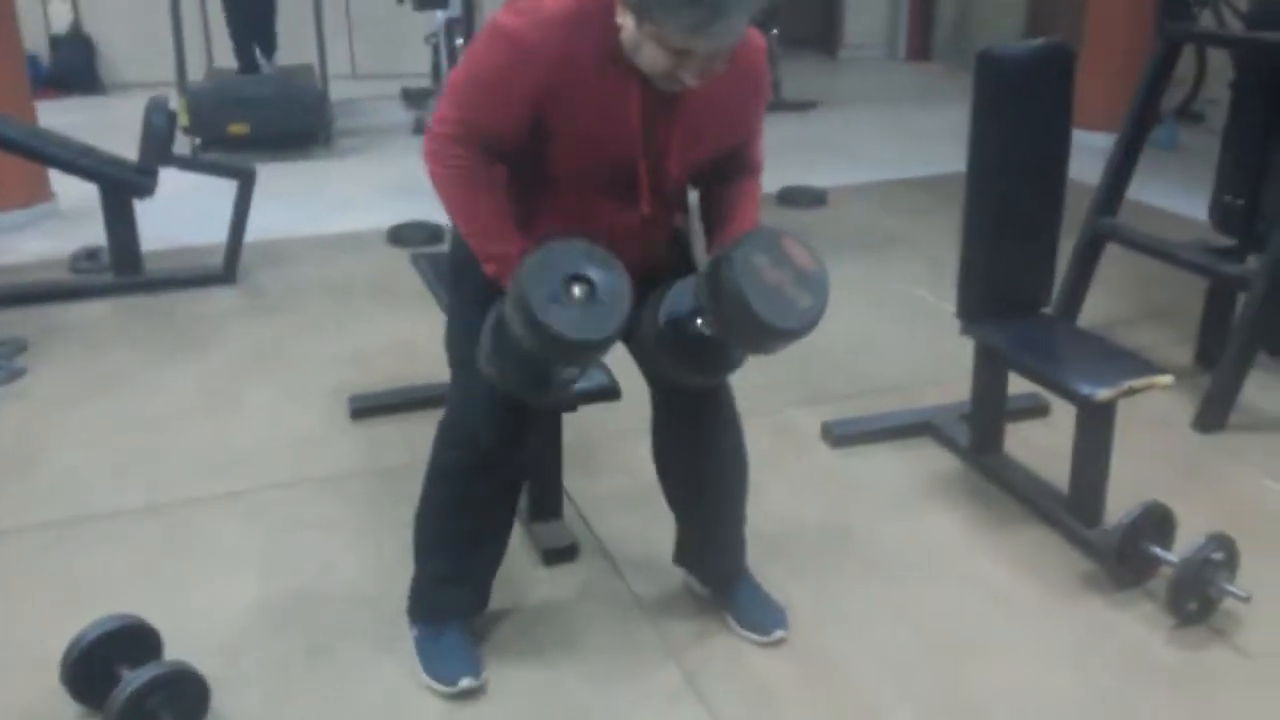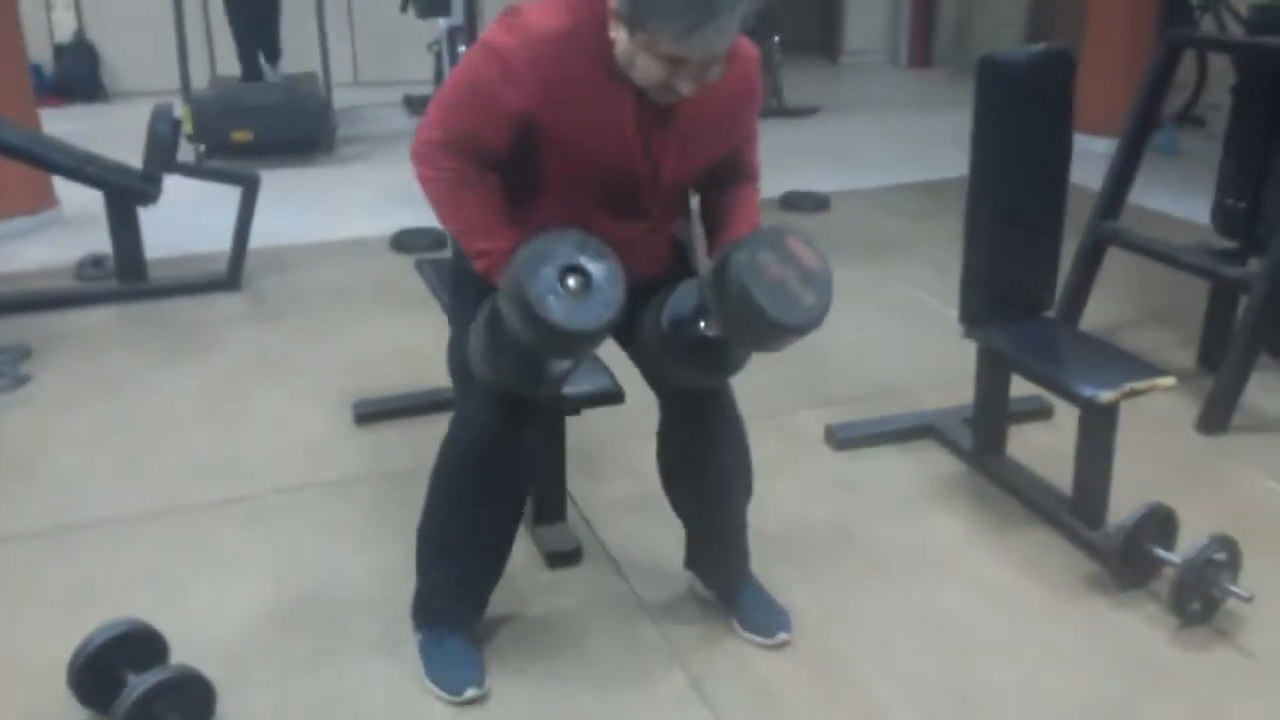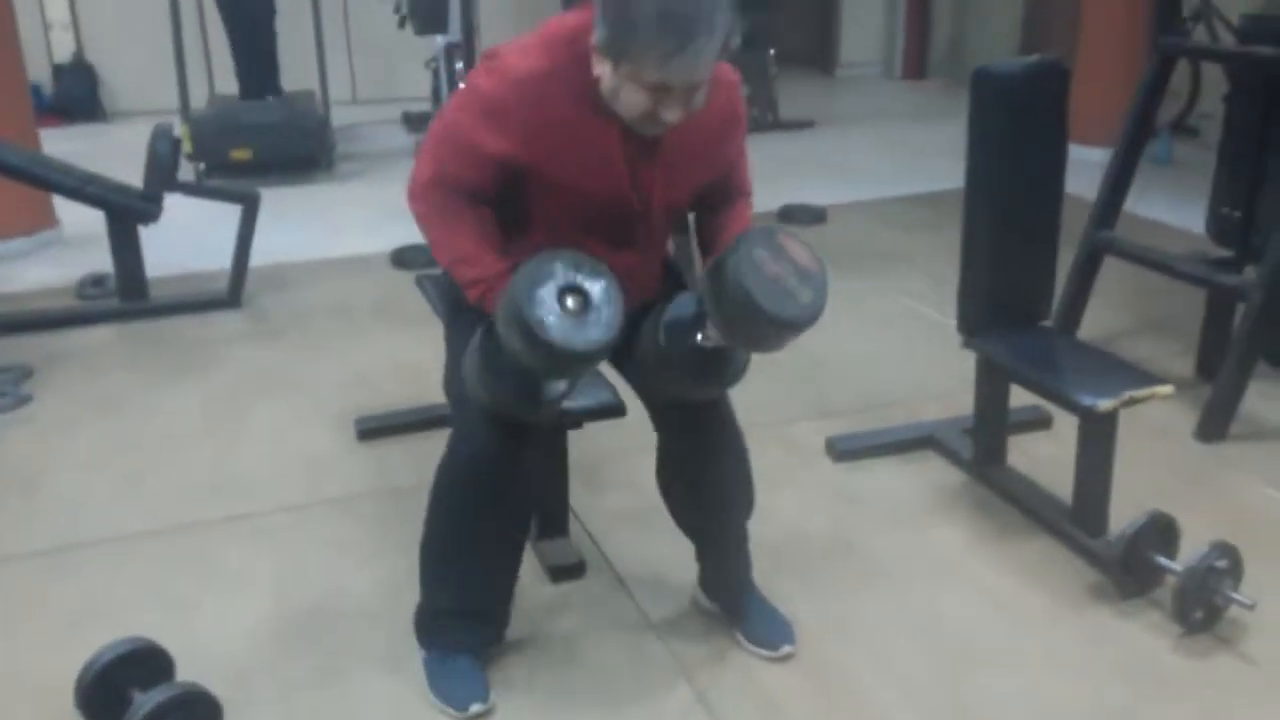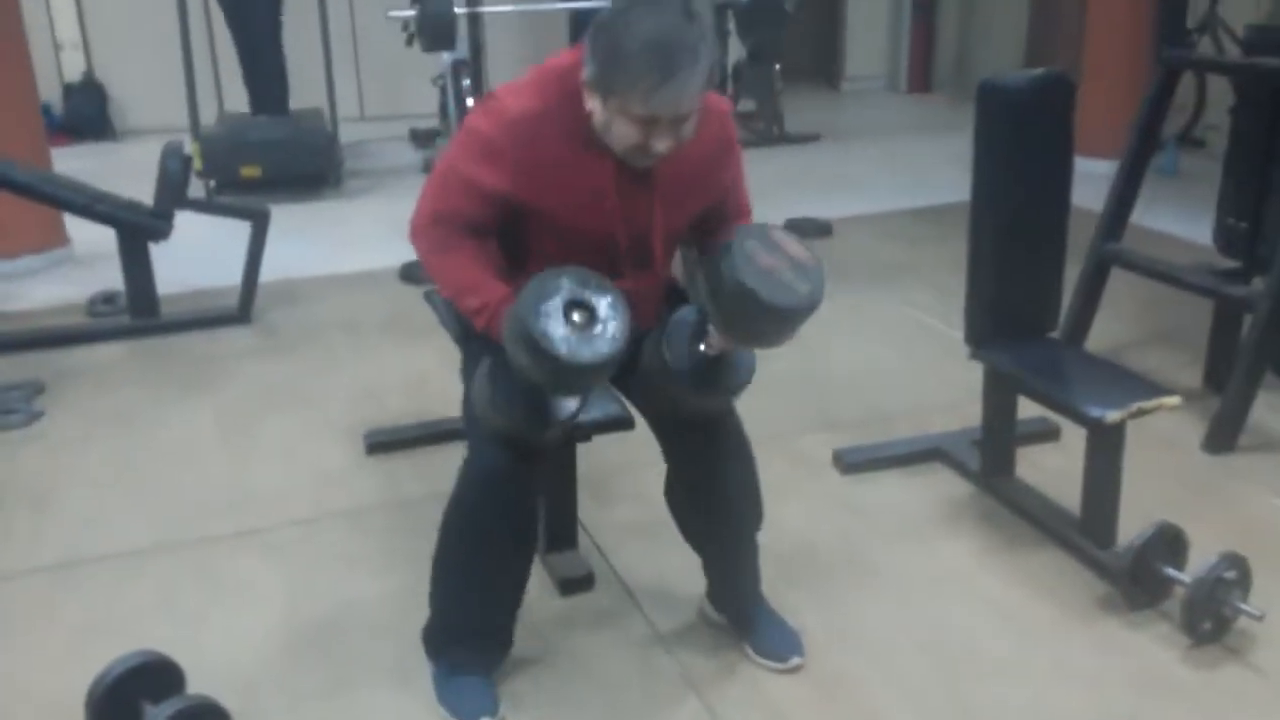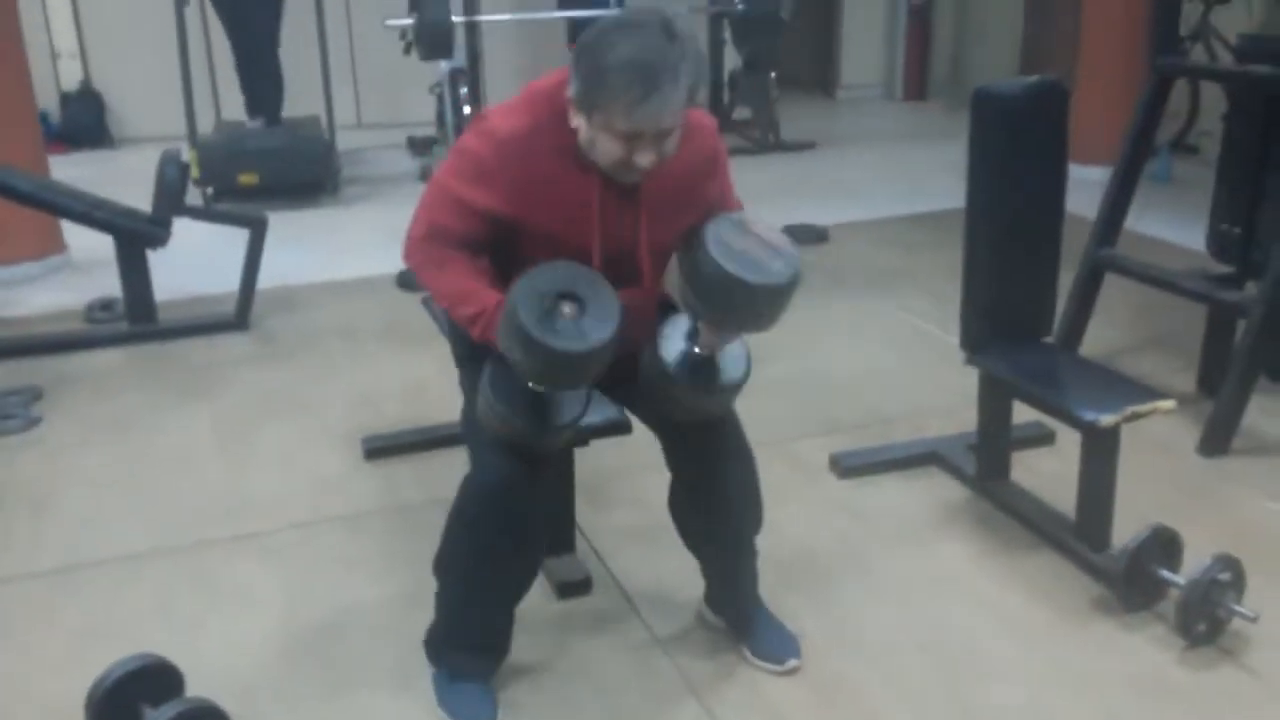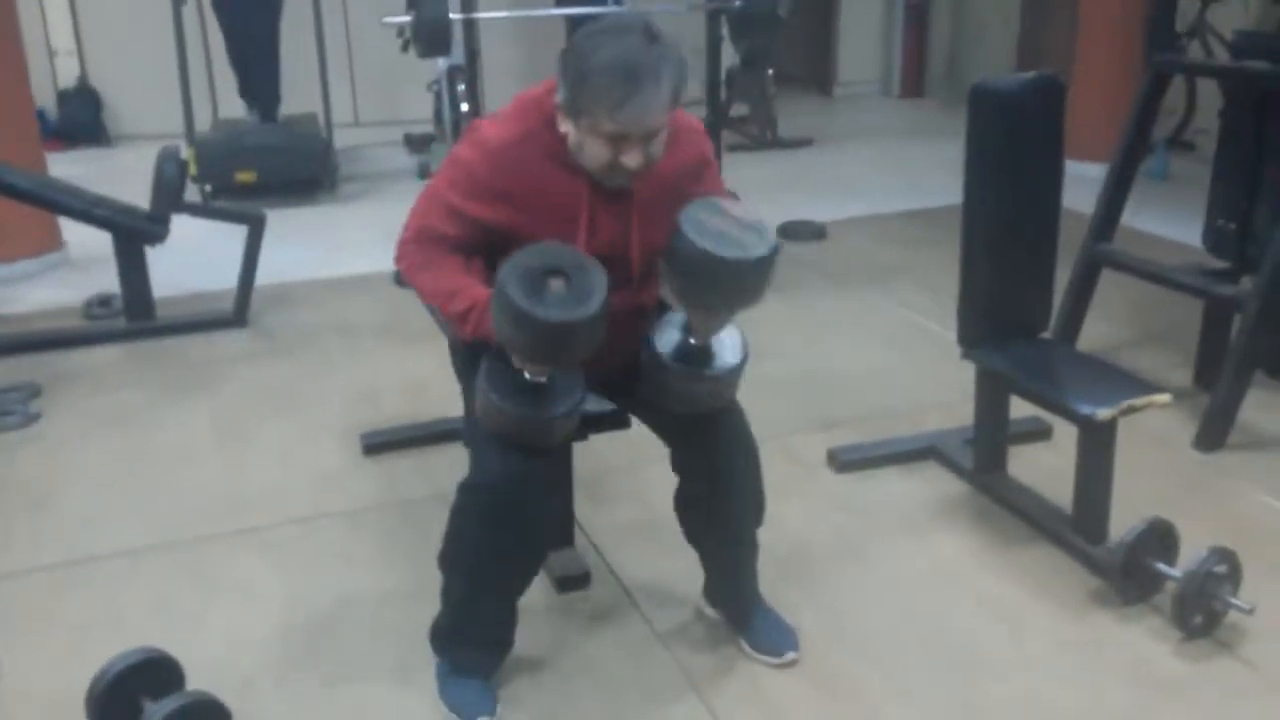
dt=0.1s
person 1, frame 1
left shoulder: (743, 59)
left elbow: (736, 168)
right elbow: (455, 144)
right wrist: (514, 267)
left hip: (647, 253)
right hip: (519, 252)
left knee: (700, 392)
right knee: (488, 417)
left ankle: (719, 566)
right ankle: (443, 610)
person 1, frame 2
left shoulder: (738, 69)
left elbow: (734, 177)
right elbow: (443, 146)
right wrist: (502, 260)
left hip: (647, 261)
right hip: (522, 262)
left knee: (705, 402)
right knee: (490, 427)
left ankle: (724, 571)
right ankle: (446, 618)
person 1, frame 3
left shoulder: (720, 98)
right shoulder: (522, 80)
left elbow: (725, 197)
right elbow: (437, 185)
right wrist: (497, 292)
left hip: (640, 286)
right hip: (515, 286)
left knee: (703, 421)
right knee: (488, 449)
left ankle: (729, 584)
right ankle: (452, 635)
person 1, frame 4
left shoulder: (713, 127)
right shoulder: (518, 124)
left elbow: (727, 221)
right elbow: (438, 226)
right wrist: (504, 317)
left hip: (644, 312)
left knee: (714, 439)
right knee: (500, 471)
left ankle: (737, 599)
right ankle: (461, 652)
person 1, frame 5
left shoulder: (699, 143)
right shoulder: (507, 142)
right elbow: (431, 242)
right wrist: (499, 324)
left hip: (639, 329)
left knee: (716, 446)
right knee: (504, 480)
left ankle: (736, 603)
right ankle: (461, 656)
person 1, frame 6
left shoulder: (687, 146)
right shoulder: (501, 152)
right elbow: (420, 249)
right wrist: (493, 320)
left hip: (634, 333)
right hip: (522, 350)
left knee: (723, 440)
right knee: (509, 479)
left ankle: (735, 595)
right ankle: (466, 654)
